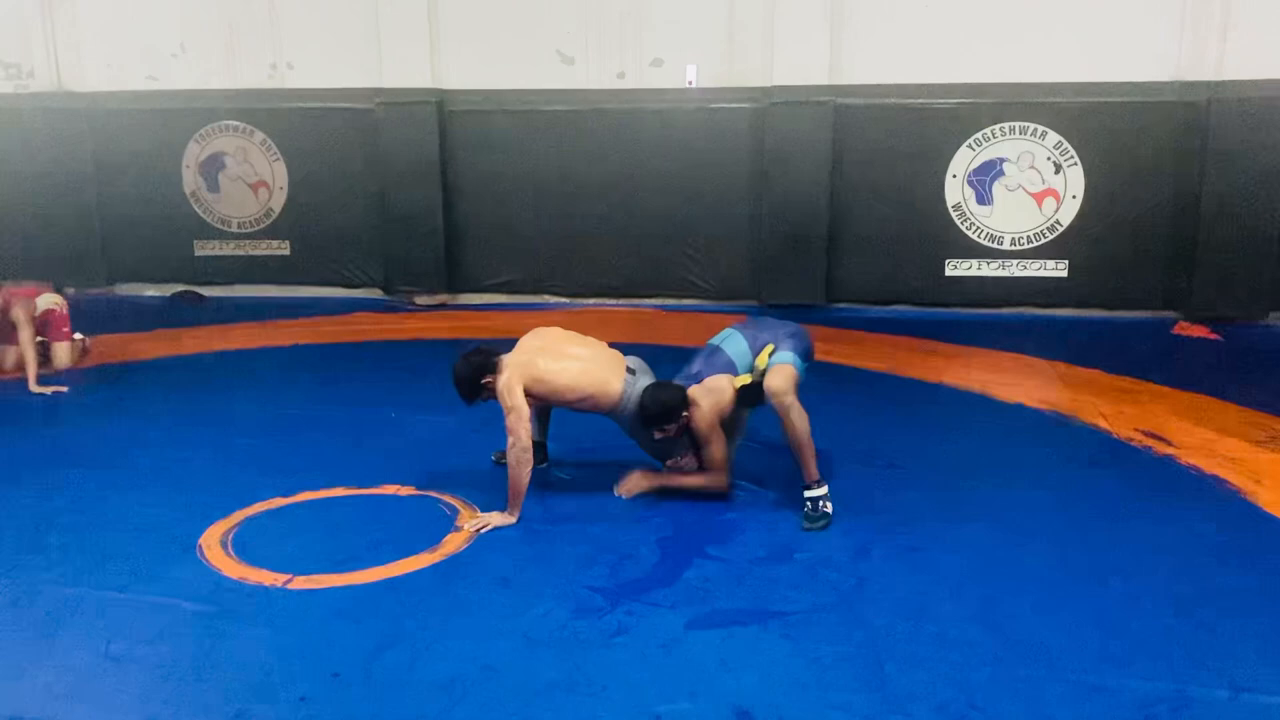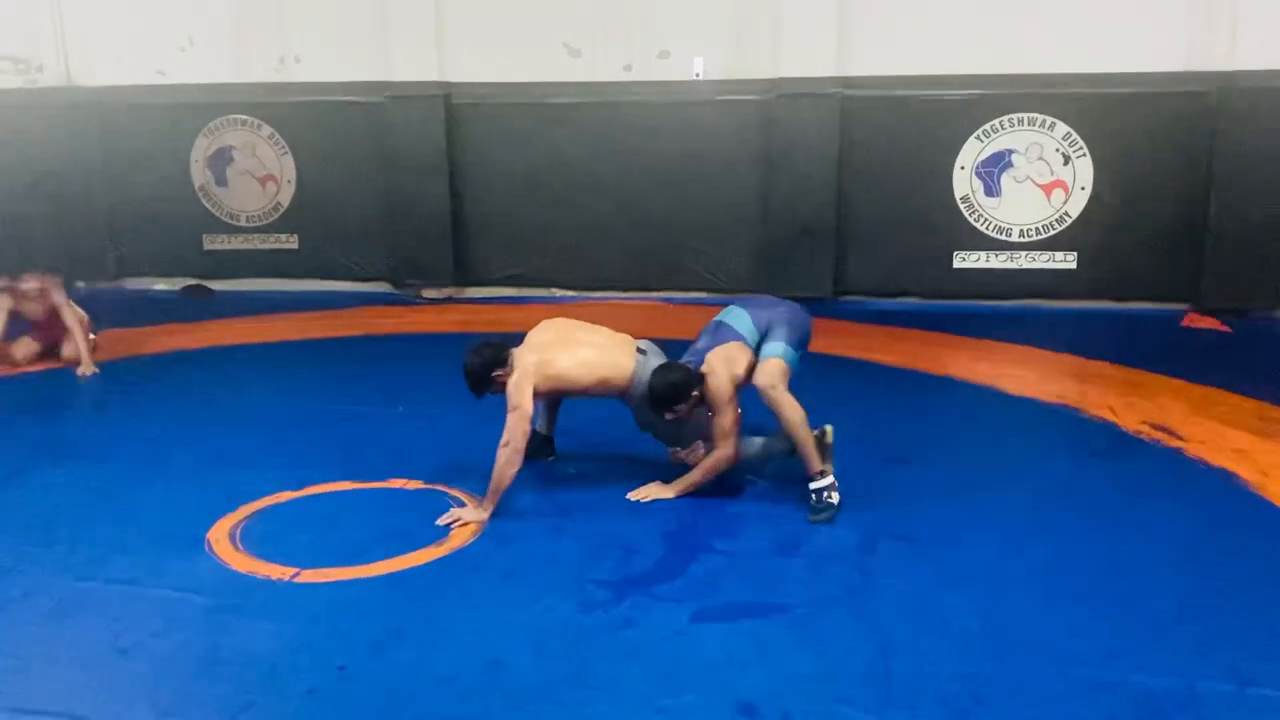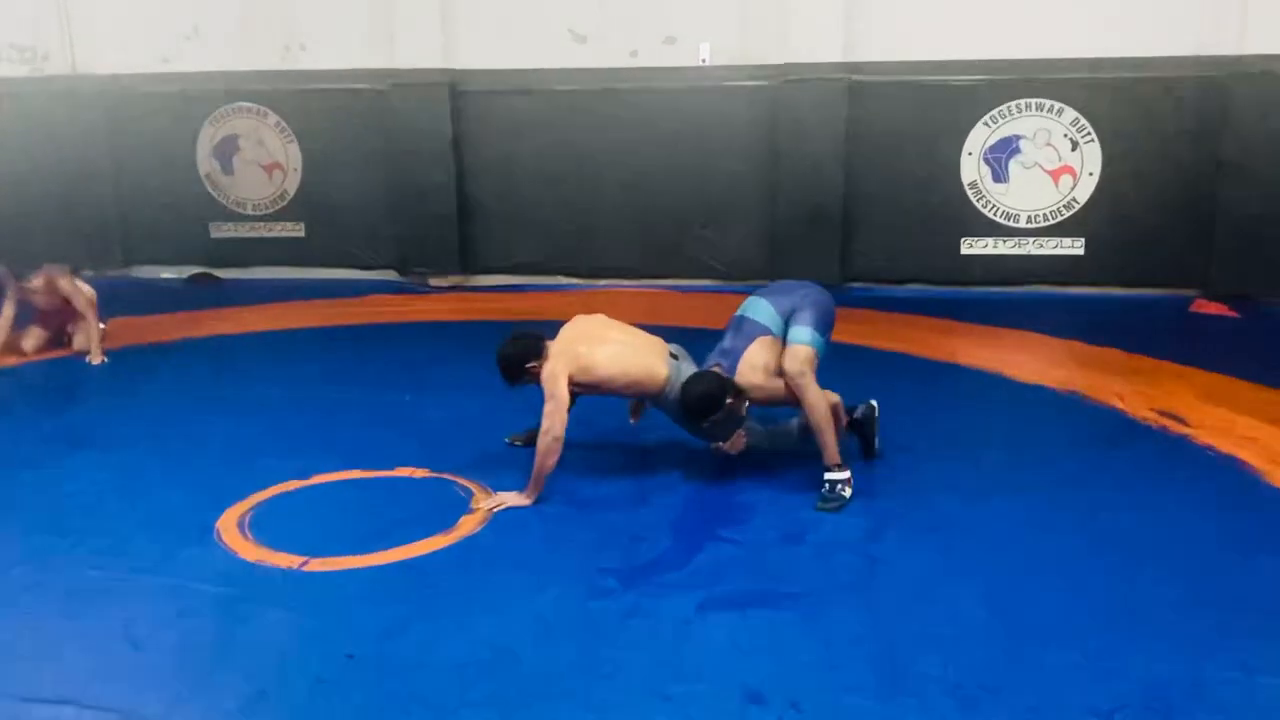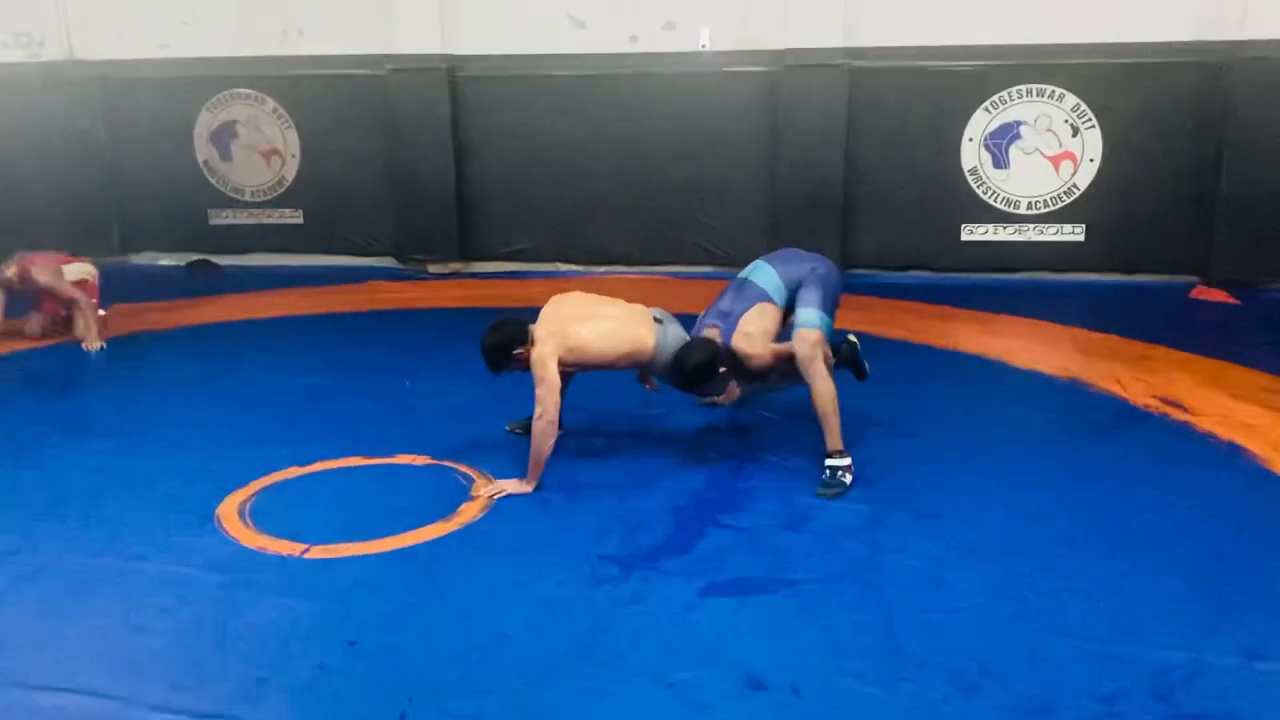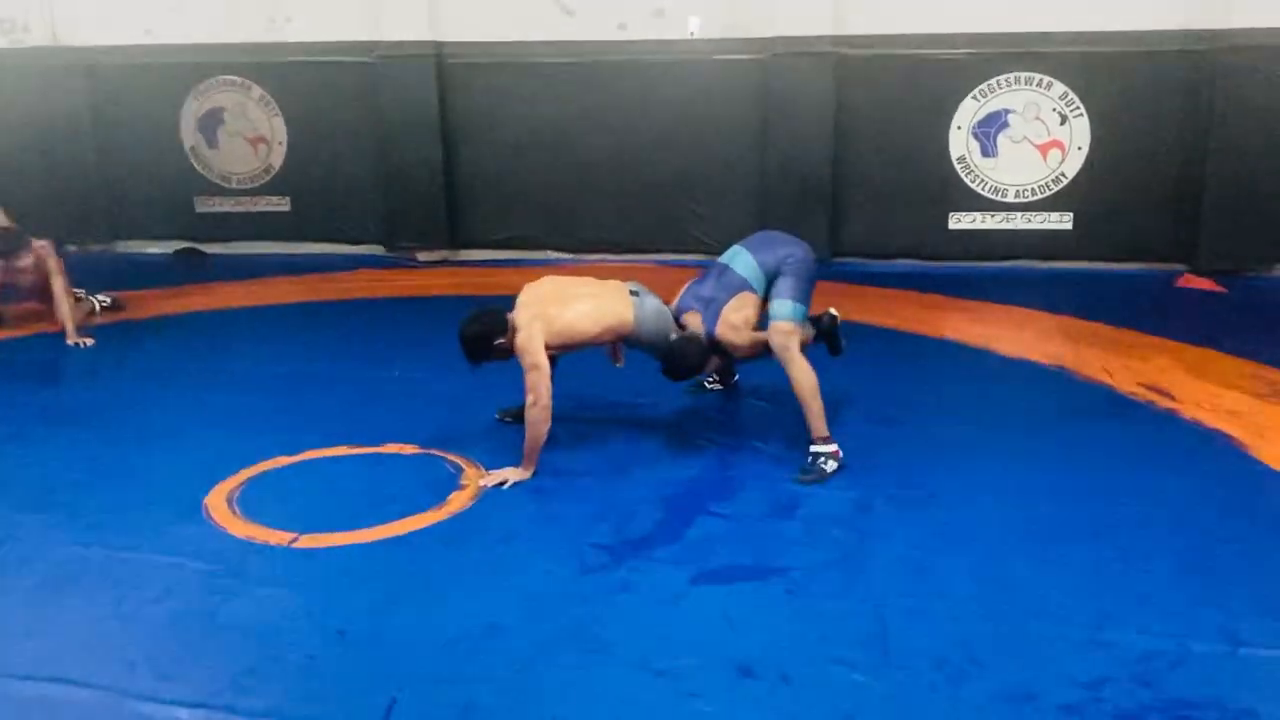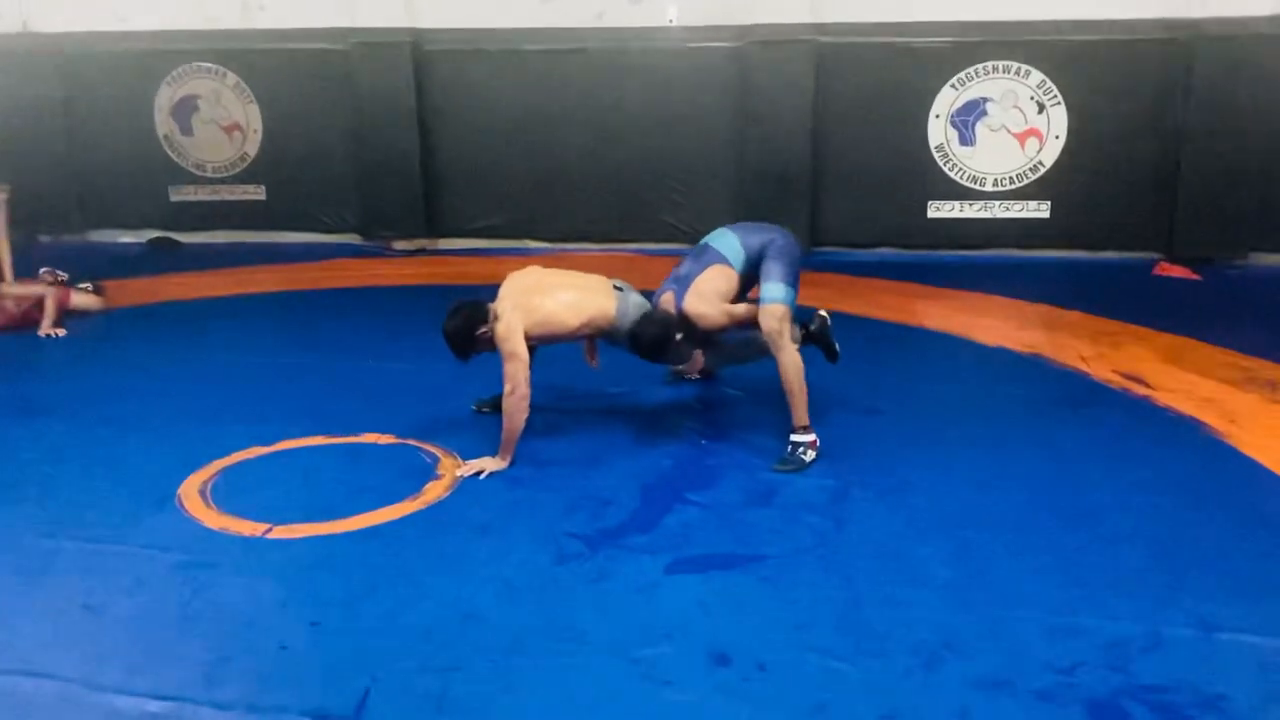
dt=0.5s
person 1, frame 1
left shoulder: (508, 381)
right shoulder: (535, 337)
left elbow: (519, 446)
left wrist: (511, 513)
left hip: (631, 398)
right hip: (631, 366)
right ankle: (538, 451)
person 1, frame 2
left shoulder: (521, 377)
right shoulder: (545, 331)
left elbow: (511, 447)
left wrist: (484, 510)
left hip: (644, 383)
right hip: (642, 351)
left knee: (705, 451)
person 1, frame 3
left shoulder: (554, 368)
right shoulder: (577, 326)
left elbow: (554, 435)
left wrist: (529, 494)
left hip: (677, 389)
right hip: (672, 354)
left knee: (751, 438)
person 1, frame 4
left shoulder: (543, 353)
right shoulder: (557, 304)
left elbow: (546, 419)
left wrist: (528, 482)
left hip: (663, 349)
right hip: (655, 319)
person 1, frame 5
left shoulder: (527, 339)
right shoulder: (531, 292)
left elbow: (538, 405)
left wrist: (524, 469)
left hip: (644, 324)
right hip: (629, 293)
person 1, frame 6
left shoulder: (508, 327)
right shoulder: (515, 280)
left elbow: (518, 394)
left wrist: (503, 458)
right wrist: (590, 338)
left hip: (624, 317)
right hip: (617, 292)
person 2, frame 1
left shoulder: (702, 411)
right shoulder: (673, 394)
left elbow: (719, 479)
left wrist: (655, 481)
left hip: (787, 337)
left knee: (778, 390)
left ankle: (816, 489)
person 2, frame 2
left shoulder: (715, 382)
right shoulder: (680, 376)
left elbow: (726, 450)
left wrist: (673, 489)
left hip: (785, 316)
right hip: (750, 312)
left knee: (768, 384)
left ankle: (822, 480)
person 2, frame 3
left shoulder: (754, 384)
right shoulder: (709, 376)
left elbow: (830, 400)
left hip: (808, 300)
right hip: (772, 298)
left knee: (797, 373)
left ankle: (837, 472)
person 2, frame 4
left shoulder: (750, 351)
right shoulder: (700, 338)
left elbow: (805, 355)
right wrist: (738, 382)
left hip: (815, 273)
right hip: (780, 265)
left knee: (808, 356)
left ankle: (838, 458)
person 2, frame 5
left shoulder: (732, 338)
right shoulder: (678, 311)
left elbow: (778, 344)
left hip: (791, 257)
right hip: (760, 246)
left knee: (783, 345)
left ankle: (825, 445)
right ankle: (726, 375)
person 2, frame 6
left shoulder: (703, 313)
right shoulder: (660, 304)
left elbow: (756, 312)
left hip: (775, 245)
right hip: (739, 239)
left knee: (773, 330)
left ankle: (804, 435)
